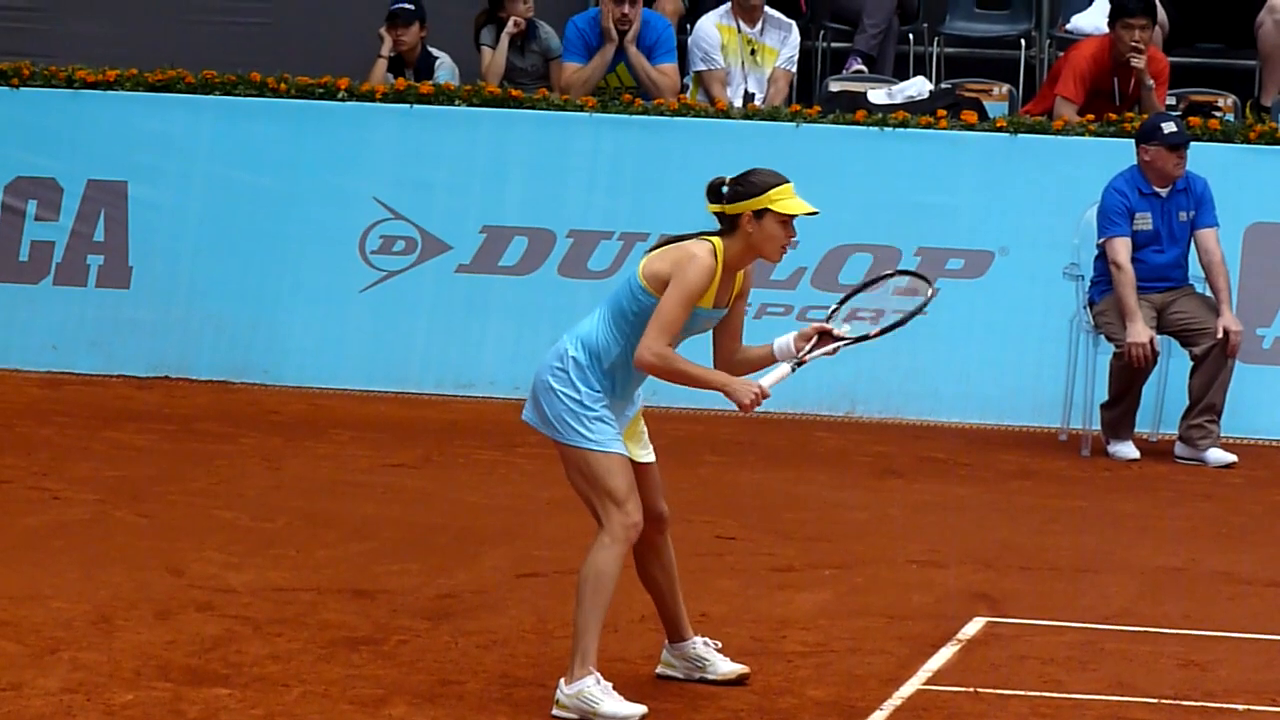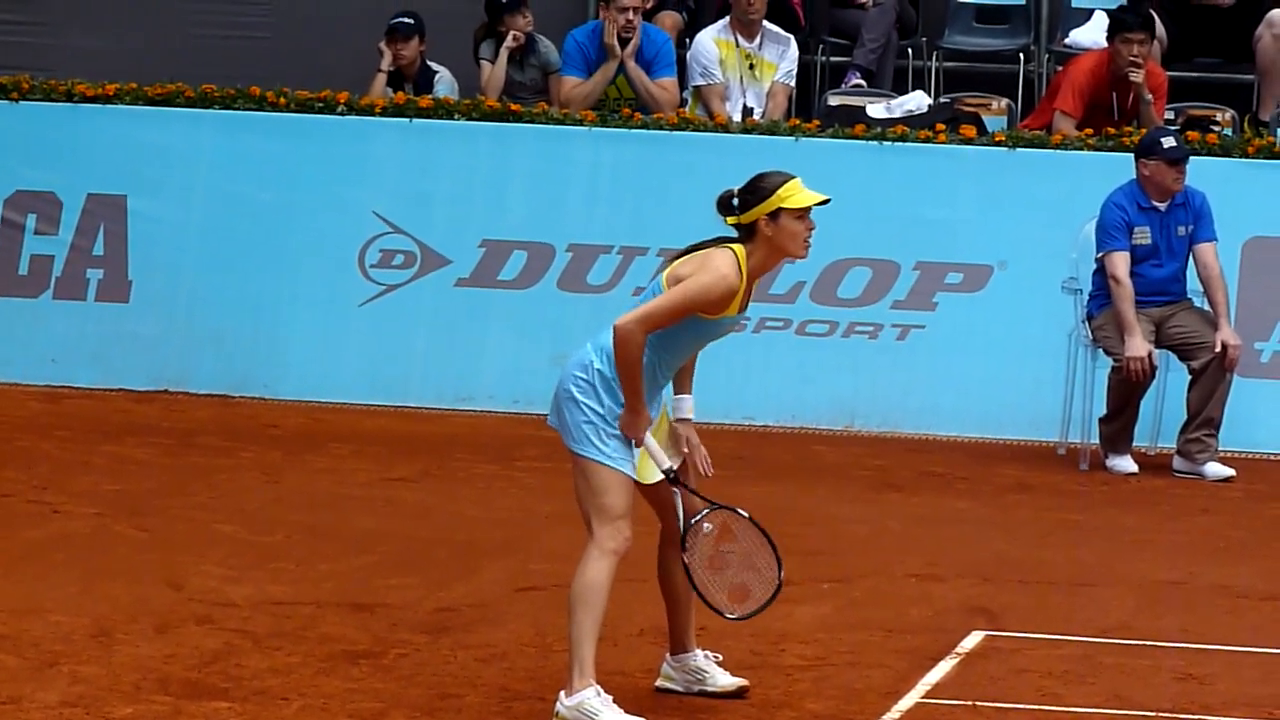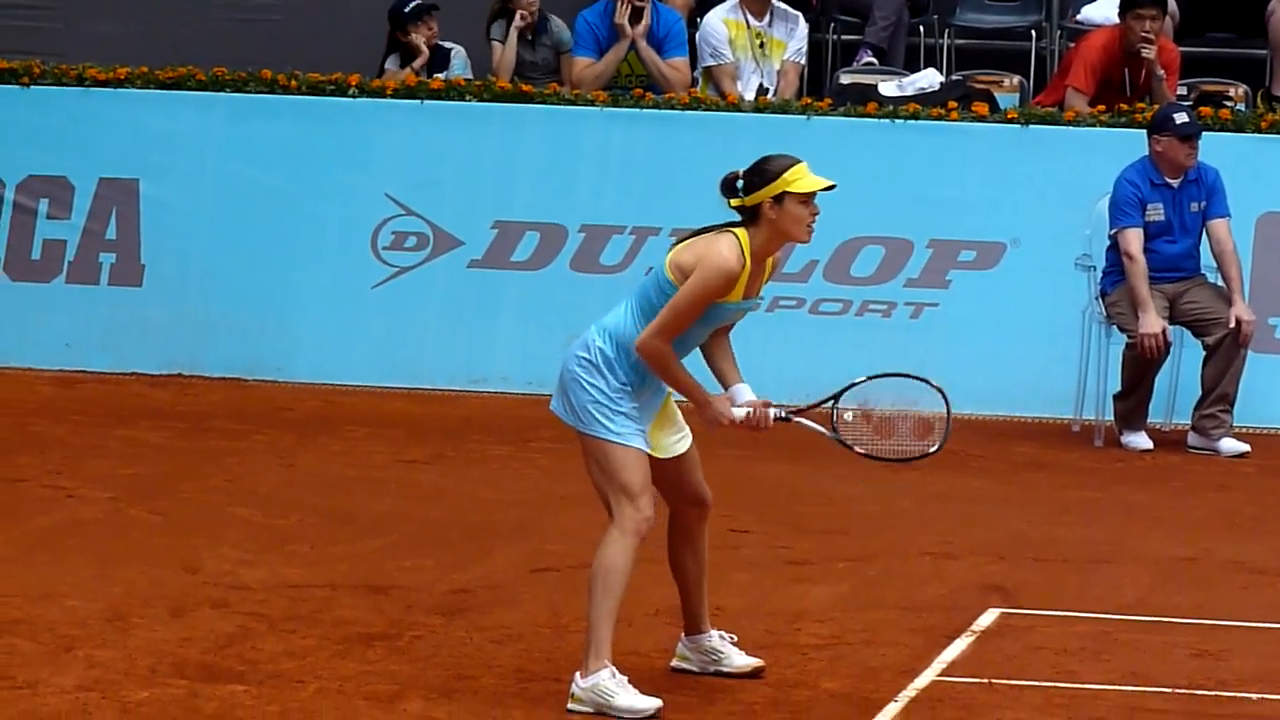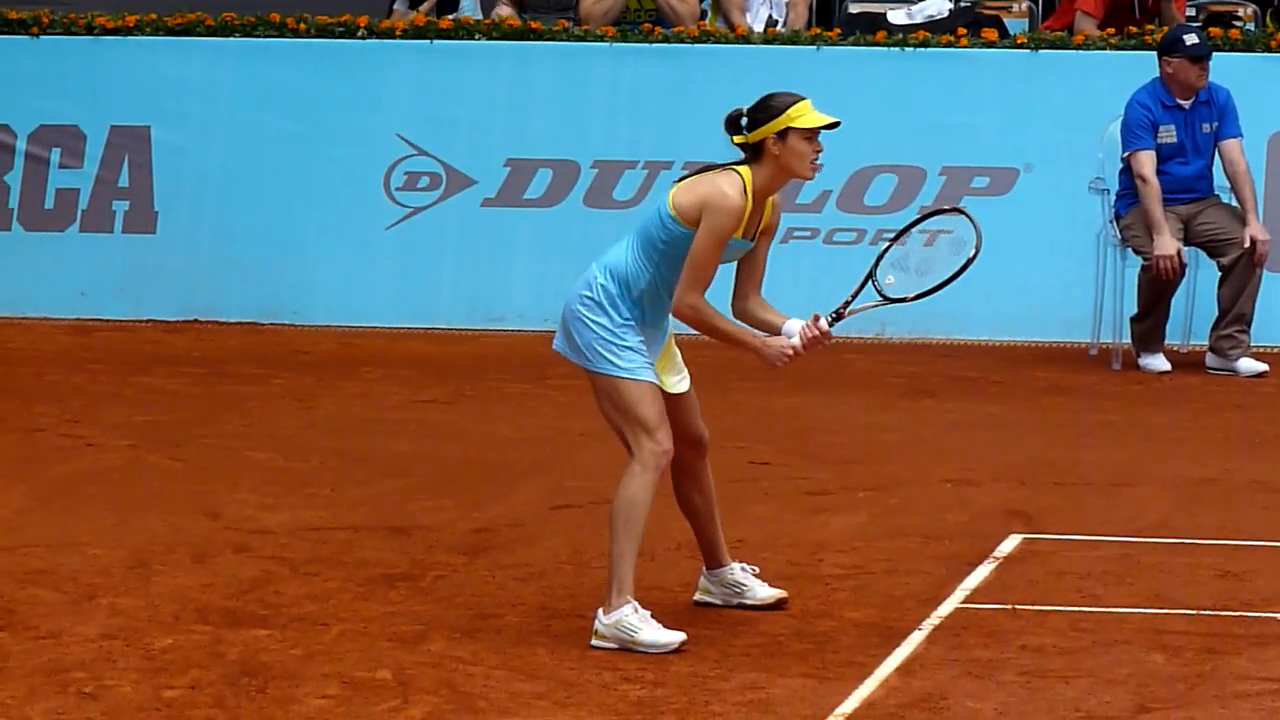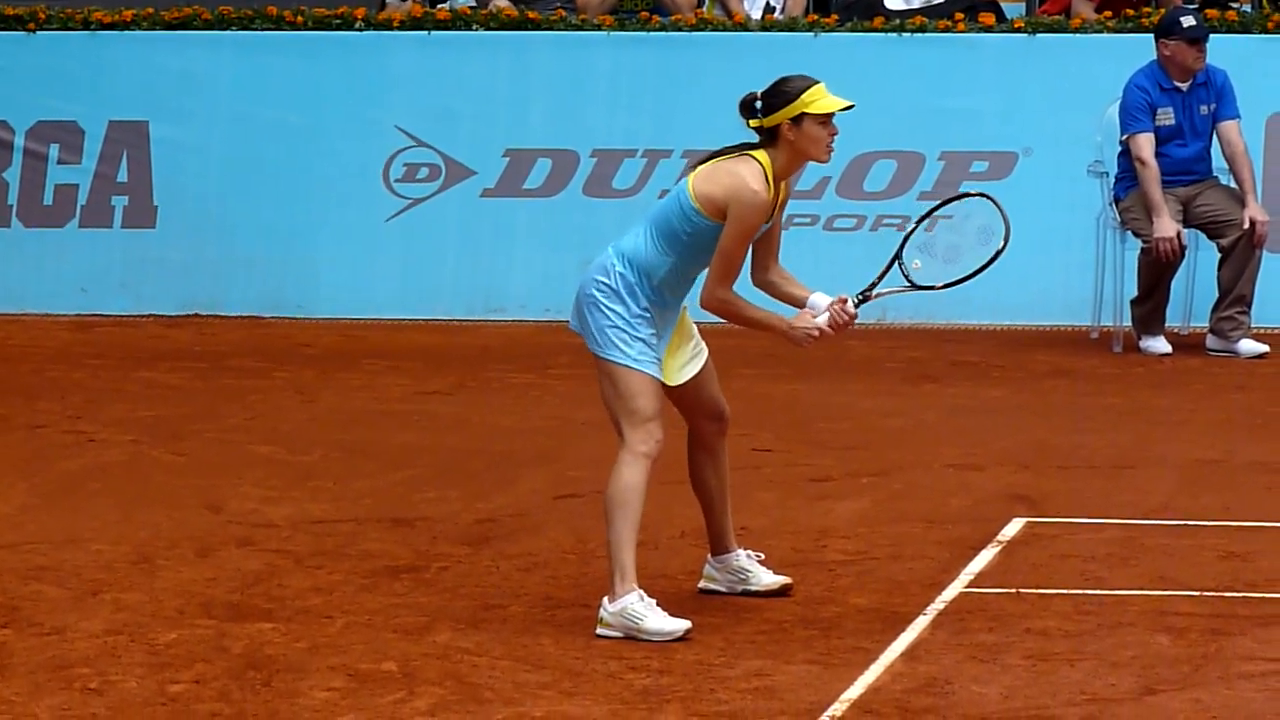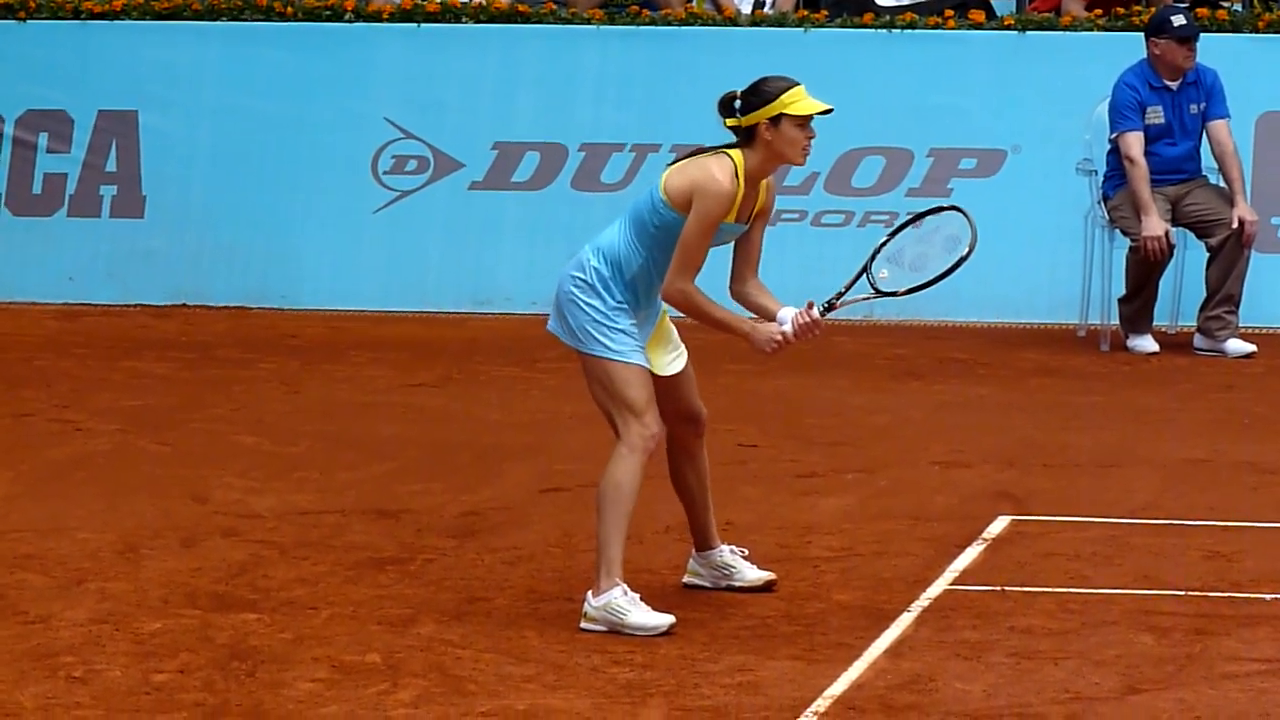
dt=0.7s
person 1, frame 1
left shoulder: (738, 277)
right shoulder: (699, 261)
left elbow: (727, 358)
right elbow: (650, 354)
left wrist: (792, 345)
right wrist: (728, 385)
left hip: (615, 394)
right hip: (575, 385)
left knee: (654, 521)
right knee: (623, 523)
left ankle: (682, 649)
person 1, frame 2
left shoulder: (746, 268)
right shoulder: (724, 274)
right elbow: (628, 327)
left wrist: (682, 416)
right wrist: (636, 409)
left hip: (637, 399)
right hip: (600, 392)
left knee: (684, 522)
right knee: (611, 537)
left ankle: (683, 661)
person 1, frame 3
left shoulder: (763, 260)
right shoulder: (725, 258)
right elbow: (650, 342)
left wrist: (742, 393)
right wrist: (706, 404)
left hip: (644, 385)
right hip: (603, 376)
left knee: (693, 506)
right knee: (633, 516)
left ankle: (698, 642)
person 1, frame 4
left shoulder: (767, 210)
right shoulder: (727, 196)
left elbow: (745, 301)
right elbow: (687, 303)
left wrist: (794, 328)
right wrist: (760, 347)
left hip: (645, 319)
right hip: (605, 312)
left knee: (692, 445)
right knee: (654, 450)
left ankle: (719, 575)
right ankle: (617, 612)
person 1, frame 5
left shoulder: (775, 182)
right shoulder: (750, 188)
left elbow: (766, 271)
right elbow: (716, 297)
left wrist: (818, 303)
right wrist: (787, 327)
left hip: (660, 304)
right hip: (618, 298)
left knee: (711, 422)
right knee: (644, 440)
left ankle: (725, 561)
right ankle: (622, 599)
person 1, frame 6
left shoulder: (761, 193)
right shoulder: (718, 181)
left elbow: (744, 283)
right elbow: (678, 288)
left wrist: (786, 317)
right wrist: (751, 332)
left hip: (639, 301)
right hip: (598, 295)
left knee: (689, 423)
right knee: (642, 432)
left ankle: (708, 556)
right ankle: (606, 594)
person 2, frame 1
left shoulder: (1196, 188)
right shoulder: (1119, 191)
left elbow: (1211, 252)
right elbow: (1119, 262)
left wrist: (1225, 311)
right wrist: (1134, 323)
left hip: (1175, 292)
right hip: (1119, 293)
left knee: (1222, 336)
right knee: (1138, 347)
left ankle: (1197, 438)
right ankle: (1118, 434)
person 2, frame 2
left shoulder: (1195, 202)
right shoulder: (1118, 206)
left elbow: (1209, 267)
right elbow: (1118, 276)
left wrist: (1224, 325)
right wrist: (1133, 336)
left hip: (1174, 306)
right hip: (1117, 307)
left knee: (1221, 350)
right knee: (1136, 361)
left ankle: (1195, 452)
right ankle: (1116, 448)
person 2, frame 3
left shoulder: (1208, 178)
right shoulder: (1131, 182)
left elbow: (1223, 242)
right elbow: (1132, 253)
left wrist: (1238, 301)
right wrist: (1147, 313)
left hip: (1188, 282)
right hip: (1131, 283)
left knee: (1235, 325)
right knee: (1151, 338)
left ankle: (1209, 429)
right ankle: (1131, 425)
person 2, frame 4
left shoulder: (1220, 99)
right shoulder: (1142, 104)
left elbow: (1235, 162)
right elbow: (1145, 175)
left wrist: (1252, 220)
right wrist: (1161, 235)
left hip: (1201, 203)
right hip: (1144, 206)
left knee: (1249, 246)
right knee: (1166, 260)
left ankle: (1227, 349)
right ankle: (1148, 347)
person 2, frame 5
left shoulder: (1217, 81)
right shoulder: (1141, 87)
left elbow: (1233, 144)
right elbow: (1144, 158)
left wrist: (1251, 202)
right wrist: (1161, 217)
left hip: (1200, 185)
right hip: (1144, 188)
left knee: (1249, 227)
right knee: (1167, 242)
left ankle: (1228, 331)
right ankle: (1149, 329)
person 2, frame 6
left shoulder: (1207, 80)
right shoulder: (1130, 85)
left elbow: (1223, 143)
right elbow: (1133, 156)
left wrist: (1240, 201)
right wrist: (1149, 216)
left hip: (1189, 184)
right hip: (1133, 186)
left knee: (1237, 227)
right knee: (1154, 241)
left ankle: (1216, 330)
right ankle: (1137, 328)
